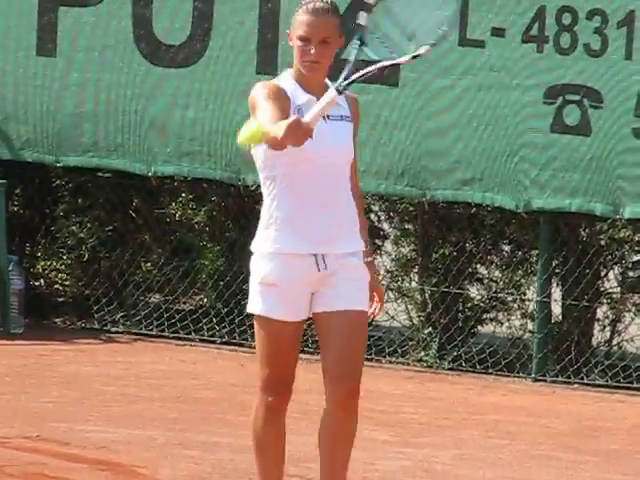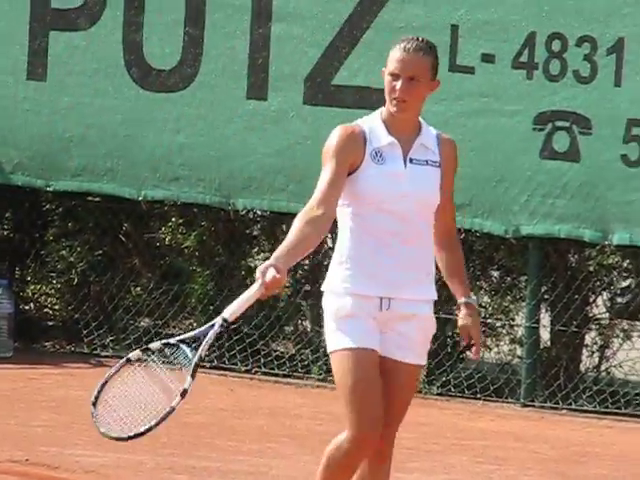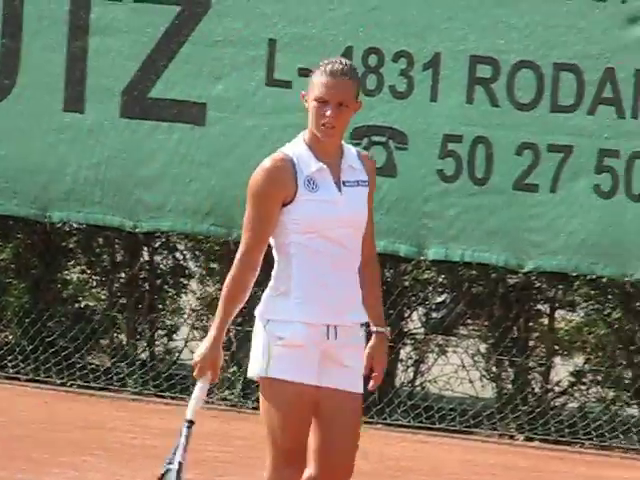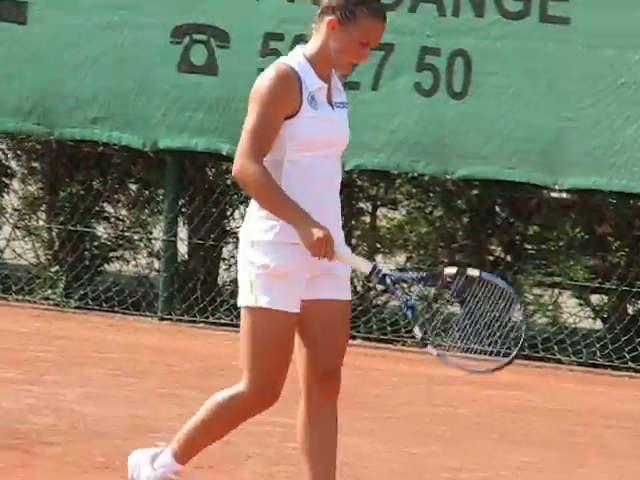
dt=0.5s
person 1, frame 1
left shoulder: (348, 105)
right shoulder: (269, 94)
right elbow: (270, 134)
left wrist: (368, 258)
right wrist: (288, 130)
left hip: (344, 260)
right hip: (283, 257)
left knee: (343, 394)
right knee: (275, 393)
person 1, frame 2
left shoulder: (443, 149)
right shoulder: (350, 138)
left elbow: (444, 234)
right elbow: (319, 210)
left wrist: (465, 300)
right wrist: (278, 262)
left hip: (412, 307)
right hip: (353, 299)
left knee: (382, 435)
right knee: (363, 432)
person 1, frame 3
left shoulder: (363, 167)
right shoulder: (279, 170)
right elbow: (248, 259)
left wrist: (378, 328)
right wrist: (215, 335)
left hip: (344, 336)
right hip: (288, 329)
person 1, frame 4
left shoulder: (335, 87)
right shoulder: (282, 78)
right elbow: (246, 165)
right wrist: (303, 223)
left hip: (325, 252)
right hip: (275, 251)
left knee: (324, 384)
right knee: (259, 391)
